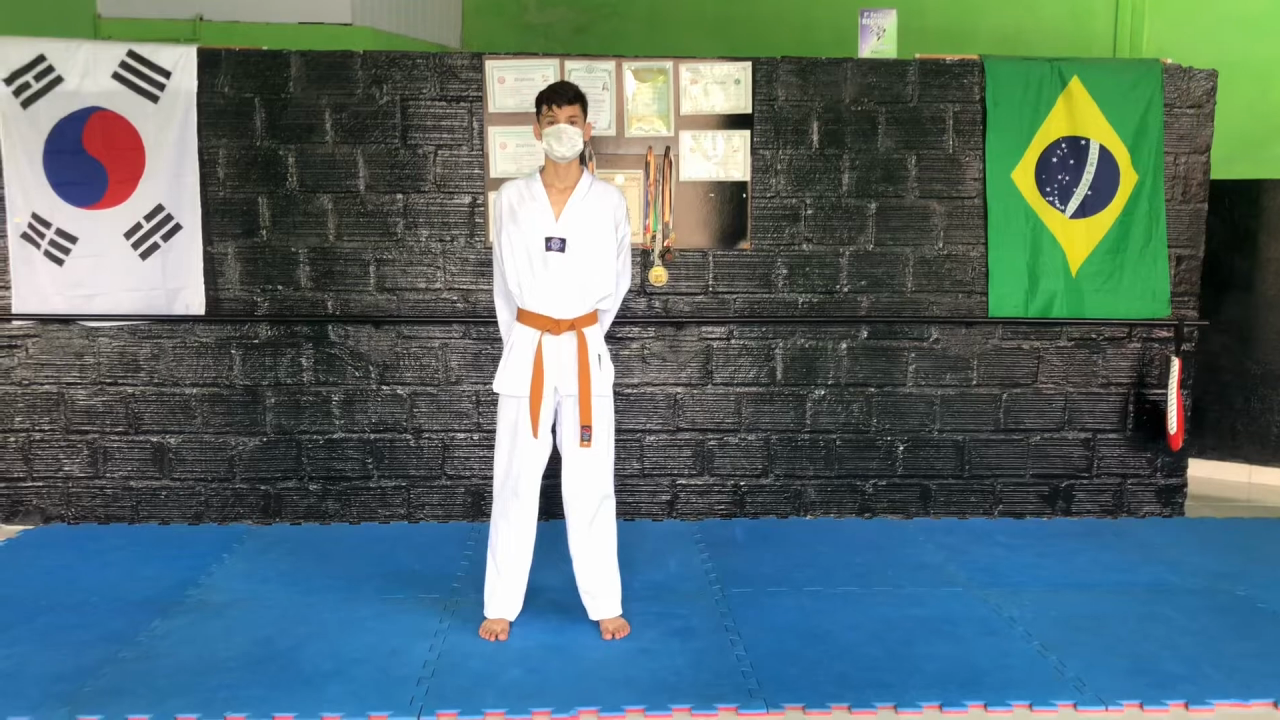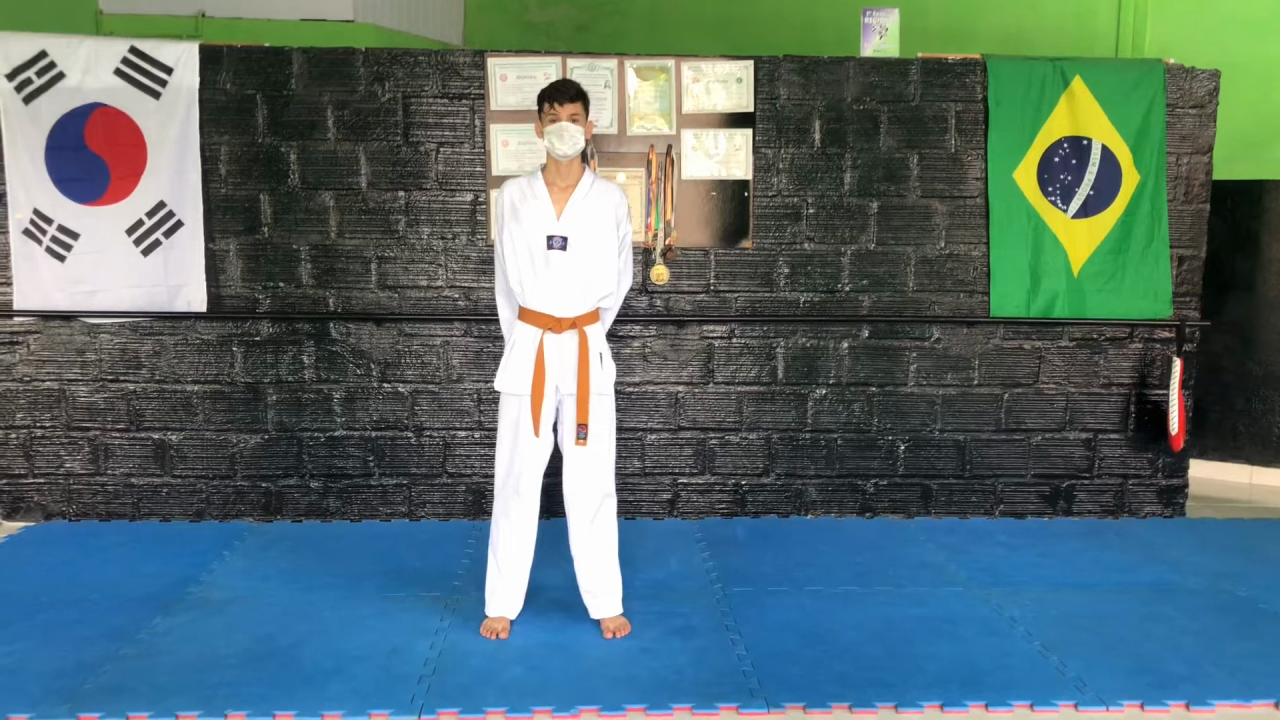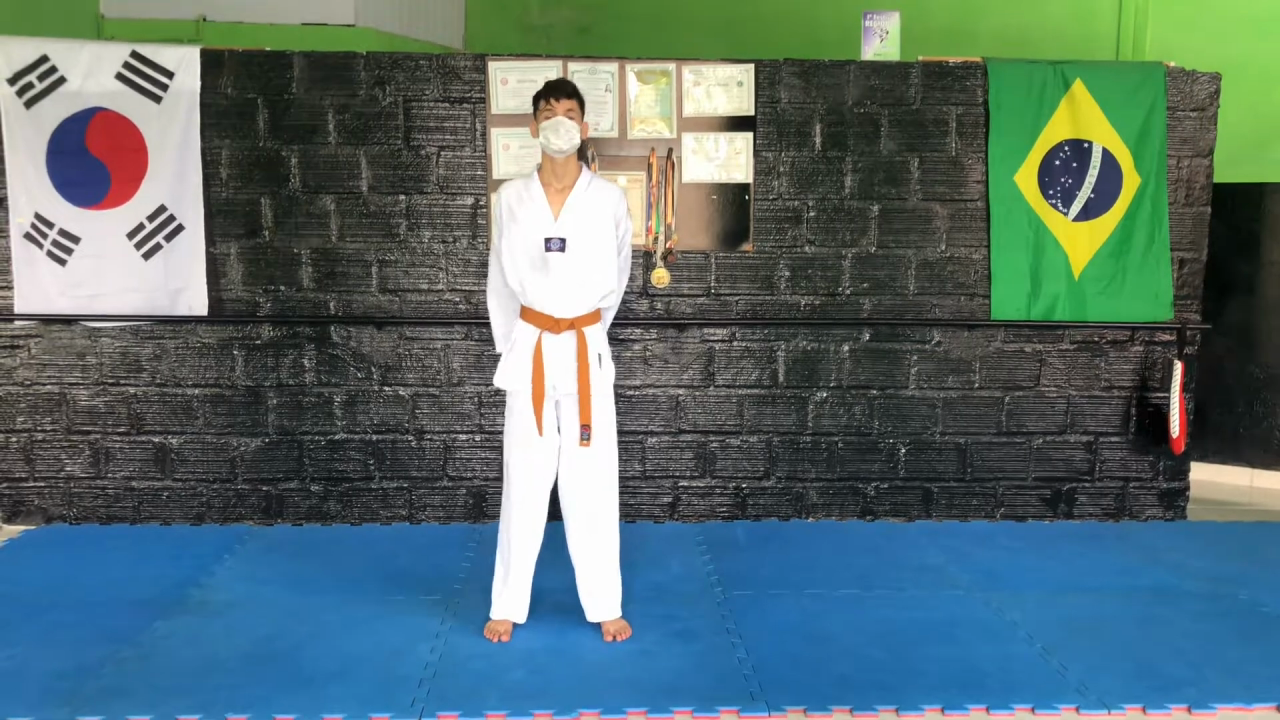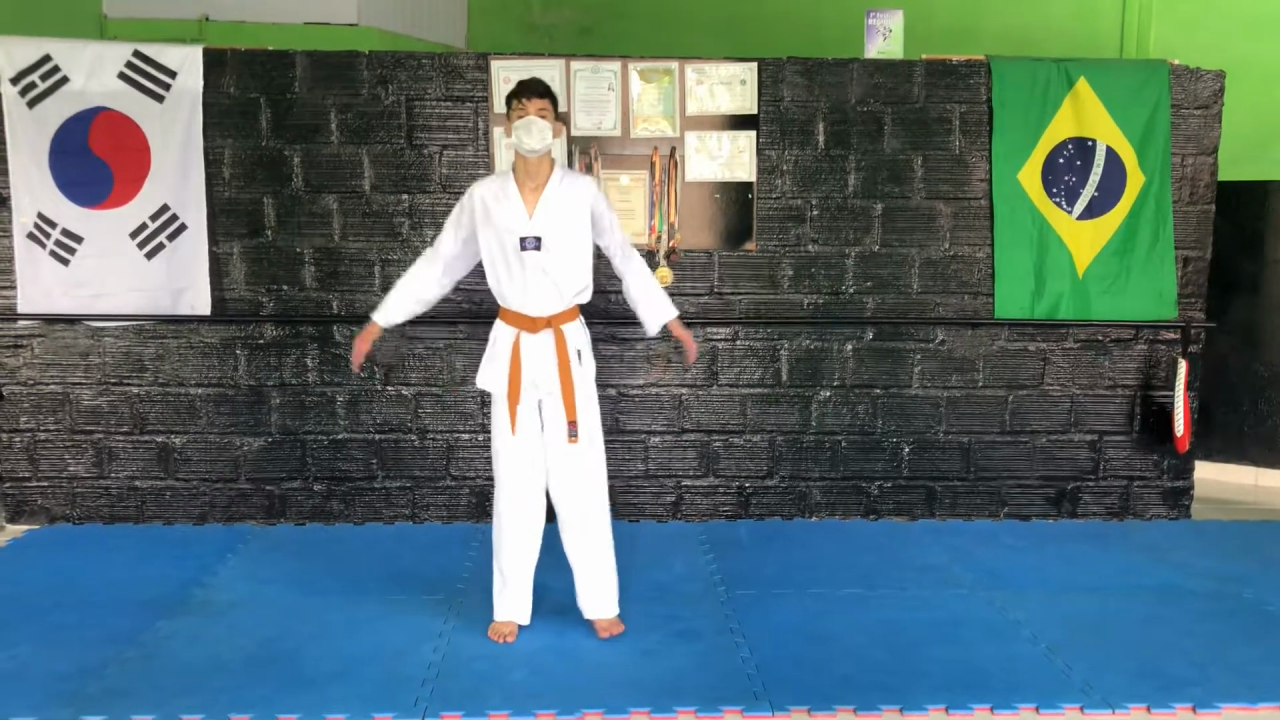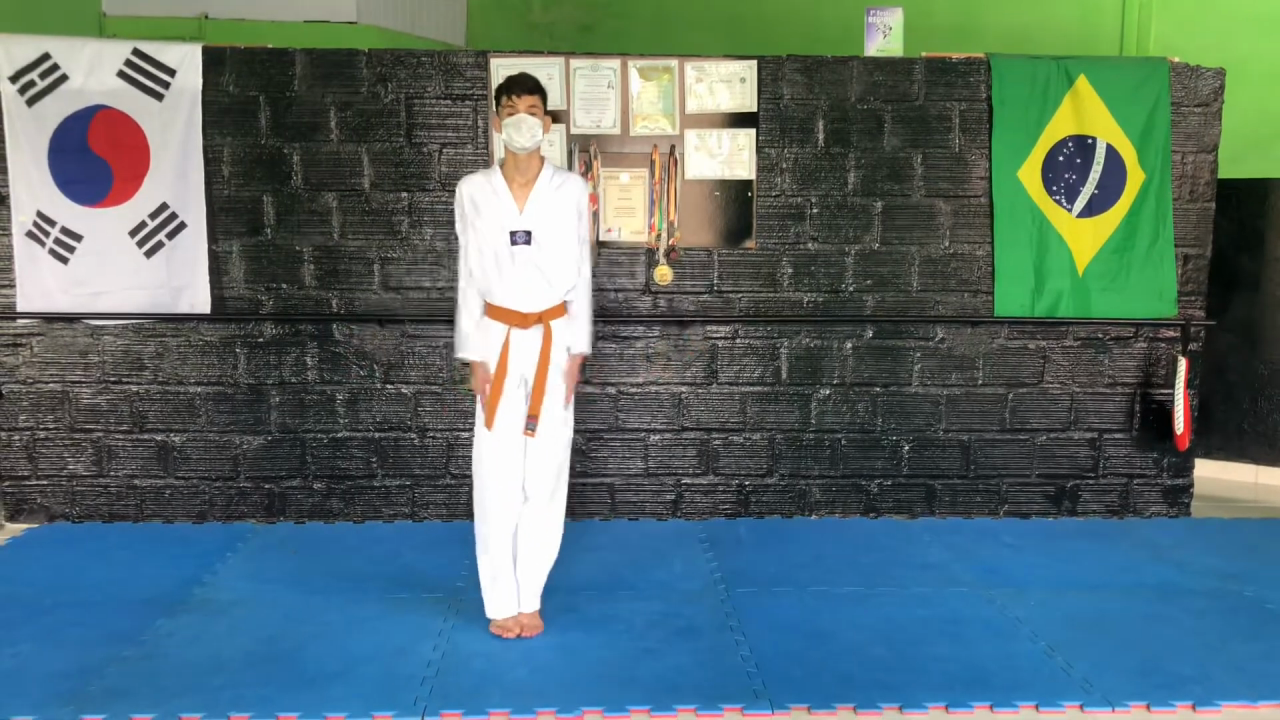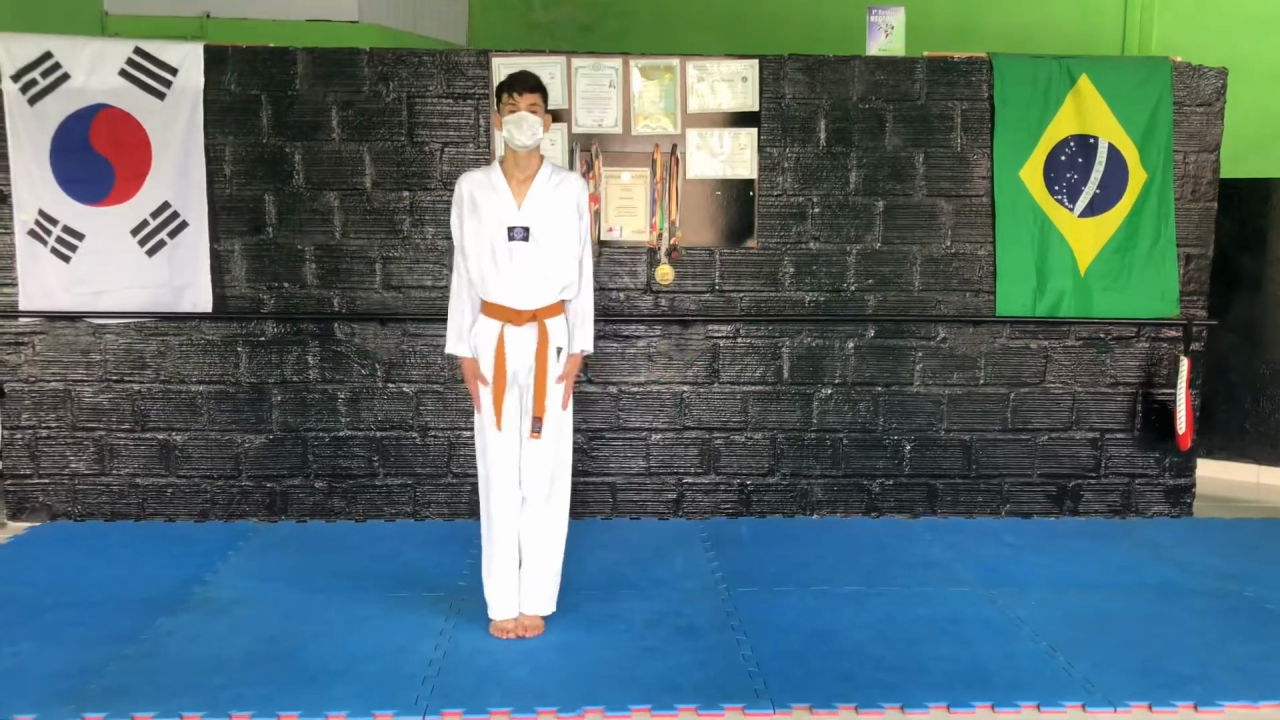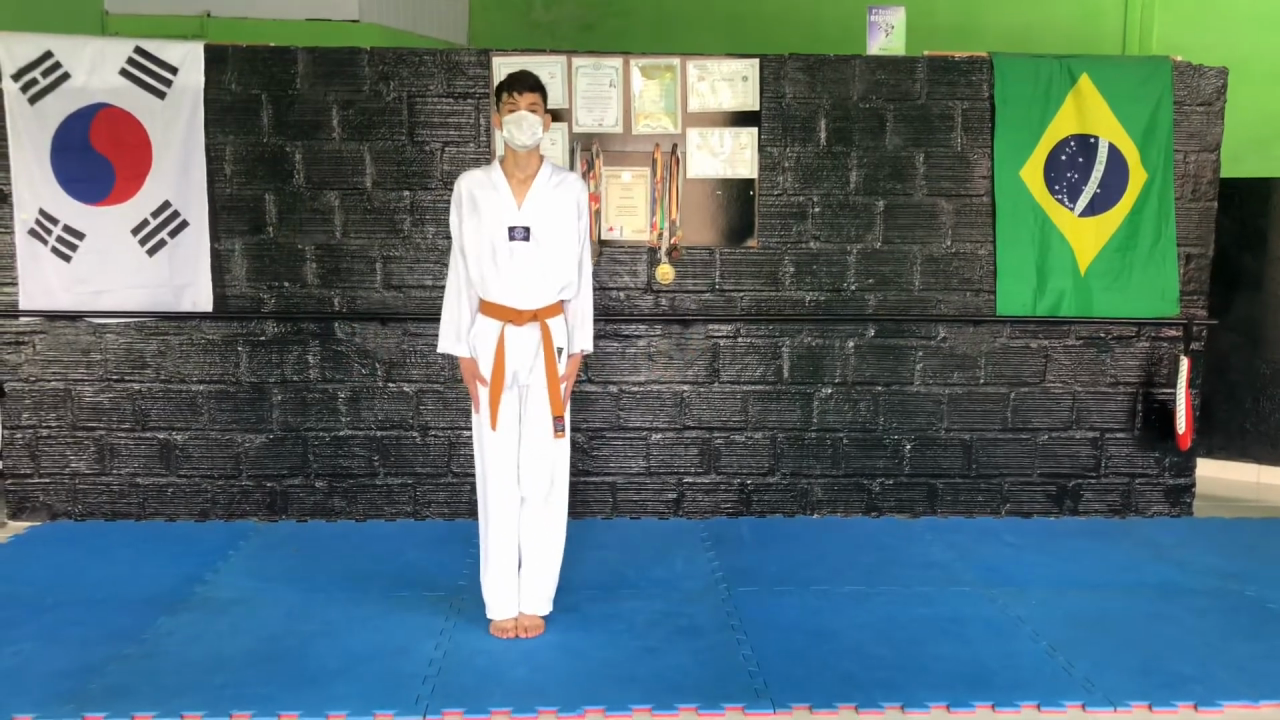
dt=0.3s
person 1, frame 1
left shoulder: (608, 200)
right shoulder: (512, 198)
left elbow: (618, 281)
right elbow: (504, 282)
left wrist: (584, 335)
right wrist: (524, 341)
left hip: (586, 350)
right hip: (528, 349)
left knee: (591, 482)
right knee: (516, 481)
left ankle: (605, 604)
right ankle: (502, 604)
person 1, frame 2
left shoulder: (610, 199)
right shoulder: (513, 196)
left elbow: (619, 279)
right elbow: (506, 281)
left wrist: (582, 334)
right wrist: (525, 340)
left hip: (586, 349)
right hip: (529, 349)
left knee: (592, 481)
right knee: (516, 480)
left ankle: (605, 602)
right ankle: (502, 603)
person 1, frame 3
left shoulder: (607, 196)
right shoulder: (510, 198)
left elbow: (615, 275)
right elbow: (501, 280)
left wrist: (584, 332)
right wrist: (510, 346)
left hip: (584, 349)
right hip: (529, 349)
left knee: (591, 483)
right knee: (524, 481)
left ankle: (604, 606)
right ankle: (507, 606)
person 1, frame 4
left shoulder: (583, 193)
right shoulder: (483, 196)
left elbow: (624, 256)
right elbow: (439, 261)
left wrist: (666, 319)
right wrist: (381, 321)
left hip: (566, 345)
right hip: (511, 346)
left knee: (580, 479)
right knee: (514, 483)
left ankle: (601, 604)
right ankle: (510, 606)
person 1, frame 5
left shoulder: (570, 190)
right shoulder: (472, 191)
left elbow: (579, 274)
right elbow: (469, 277)
left wrist: (577, 350)
right wrist: (473, 353)
left hip: (552, 341)
right hip: (498, 342)
left knee: (545, 478)
right knee: (495, 479)
left ankle: (527, 599)
right ankle: (501, 602)
person 1, frame 6
left shoulder: (570, 188)
right shoulder: (472, 188)
left elbow: (581, 274)
right elbow: (464, 274)
left wrist: (577, 351)
right wrist: (464, 353)
left hip: (549, 339)
right hip: (493, 340)
left knee: (545, 477)
right knee: (498, 478)
left ankle: (535, 601)
right ankle: (502, 603)
person 1, frame 7
left shoulder: (569, 188)
right shoulder: (471, 187)
left elbow: (580, 273)
right elbow: (461, 272)
left wrist: (577, 350)
right wrist: (462, 351)
left hip: (549, 339)
right hip: (491, 339)
left knee: (544, 476)
right knee: (497, 476)
left ankle: (534, 601)
right ankle: (501, 603)
